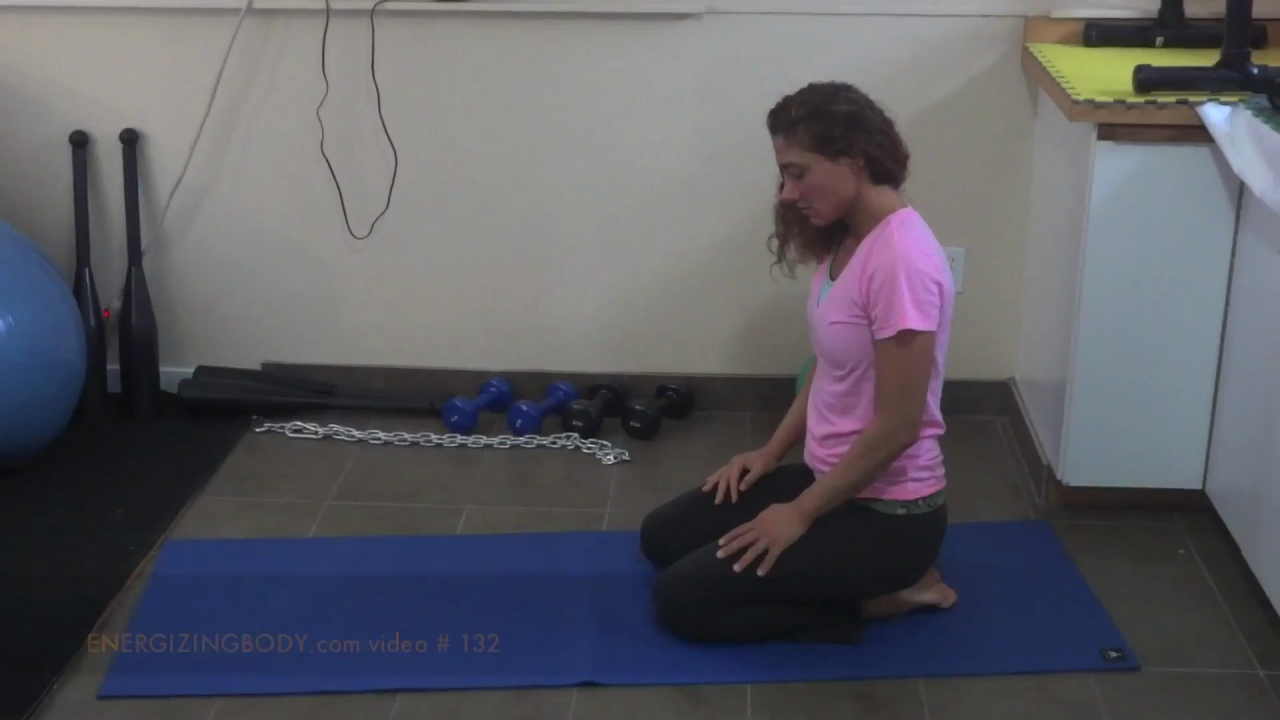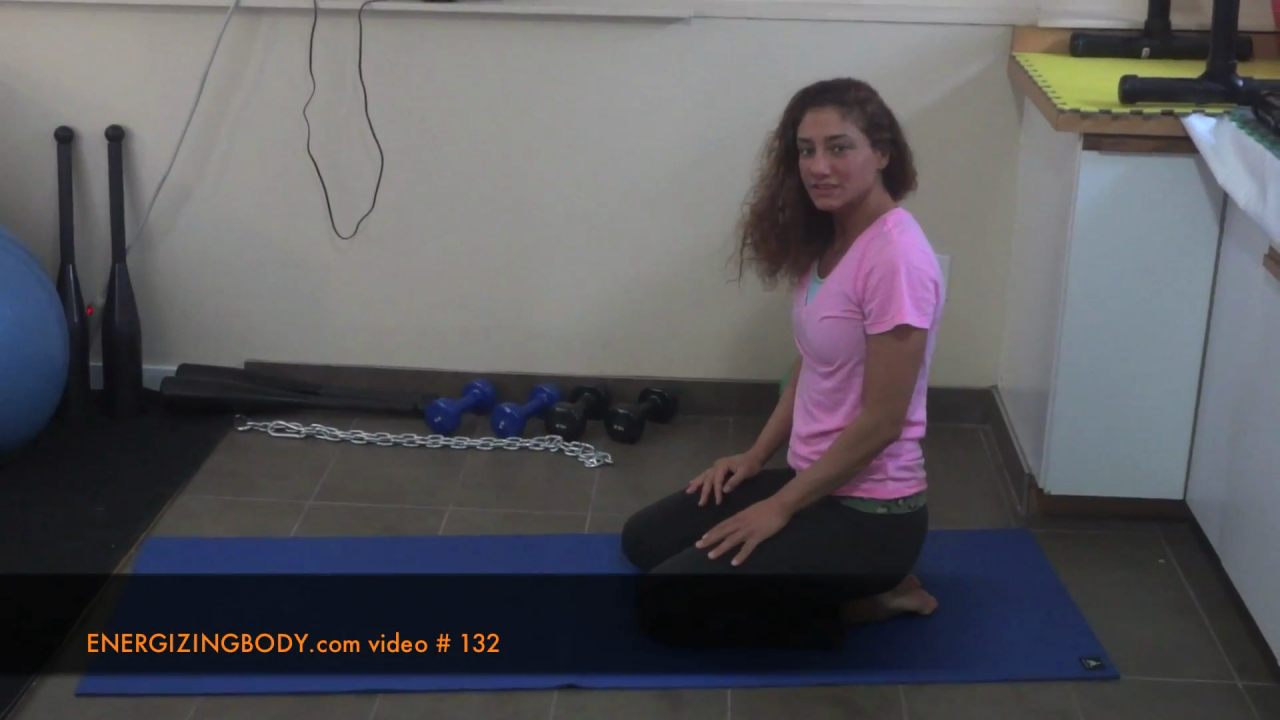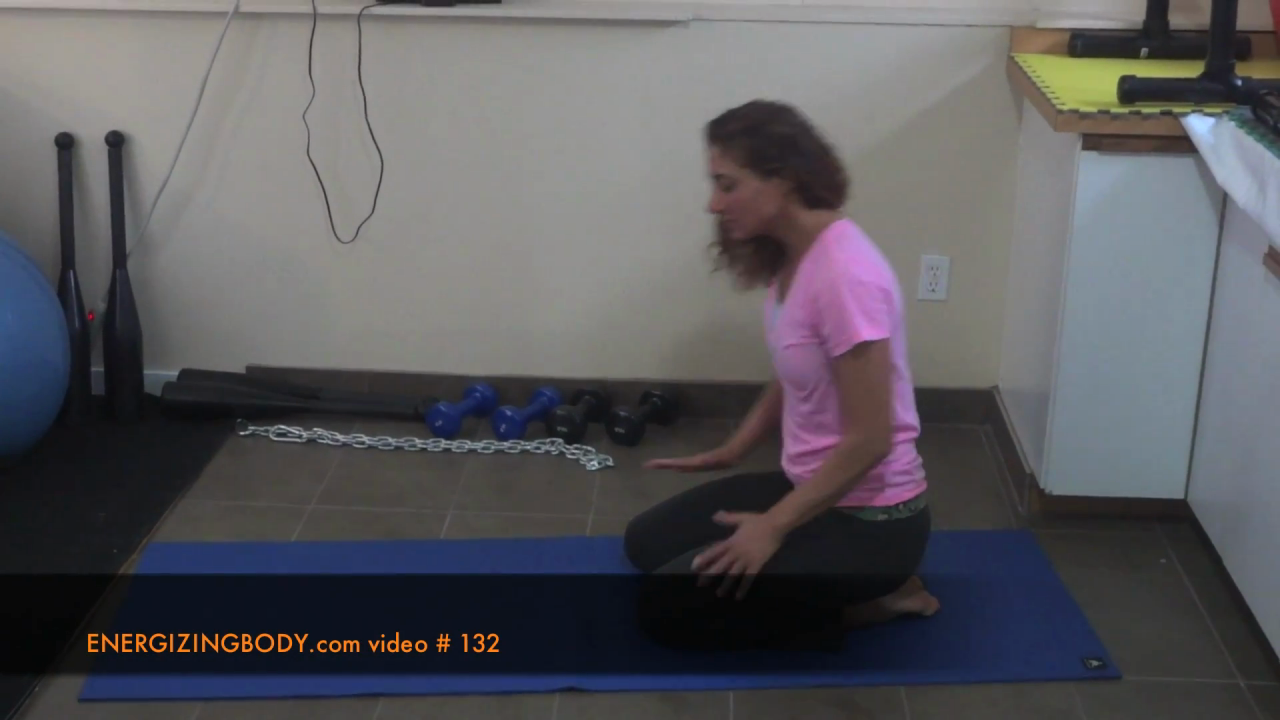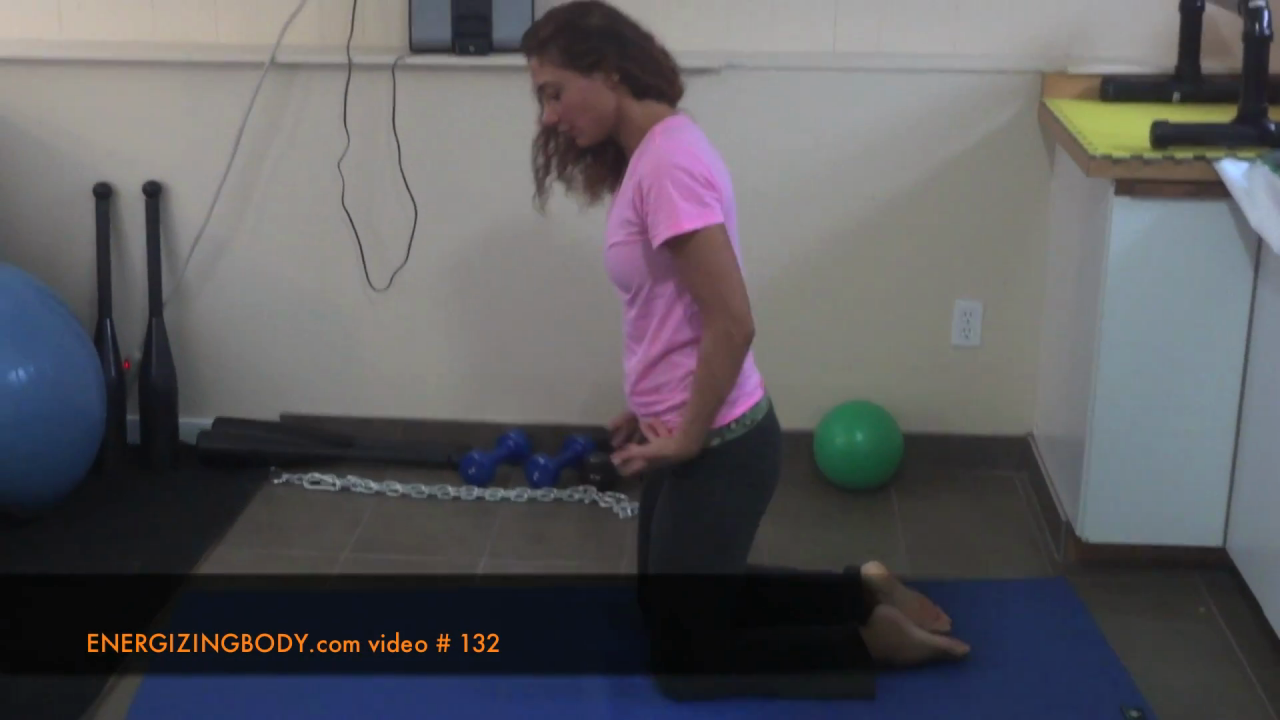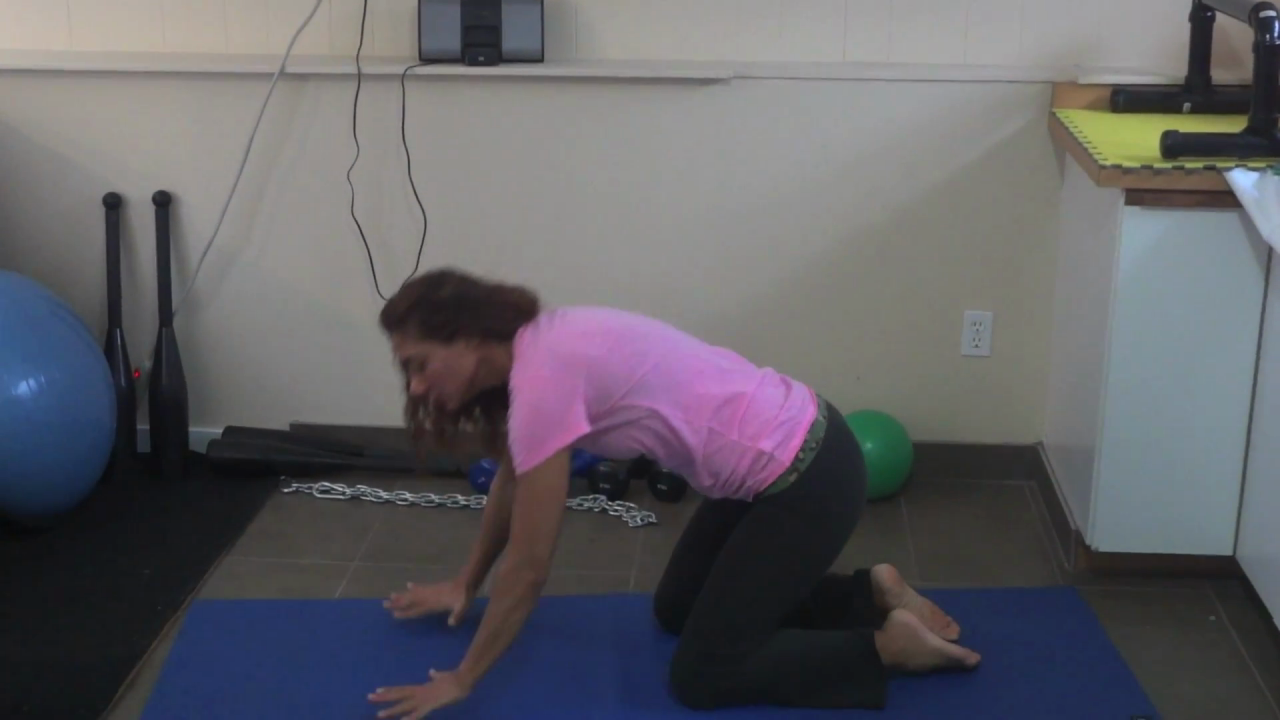
dt=1s
person 1, frame 1
left shoulder: (900, 261)
right shoulder: (848, 239)
left elbow: (898, 428)
left wrist: (802, 514)
right wrist: (771, 453)
left hip: (888, 511)
right hip: (835, 477)
left knee: (683, 600)
right knee: (662, 536)
left ankle: (889, 591)
right ankle: (867, 575)
person 1, frame 2
left shoulder: (896, 259)
right shoulder: (829, 241)
left elbow: (881, 421)
left wrist: (781, 507)
right wrist: (755, 457)
left hip: (870, 511)
right hip: (818, 479)
left knee: (667, 605)
right knee: (643, 540)
left ankle: (869, 596)
right ankle: (852, 580)
person 1, frame 3
left shoulder: (842, 276)
right shoulder: (795, 254)
left elbow: (871, 439)
left wrist: (774, 527)
right wrist: (732, 450)
left hip: (870, 519)
right hip: (817, 488)
left knee: (667, 608)
right knee: (647, 542)
left ankle: (864, 596)
right ankle: (853, 583)
person 1, frame 4
left shoulder: (669, 163)
right shoulder: (656, 151)
left elbow: (732, 325)
left wrist: (688, 438)
right wrist: (649, 393)
left hip: (717, 445)
right hip: (689, 431)
left knee: (686, 662)
right knee: (669, 603)
left ankle: (870, 637)
right ankle: (861, 593)
person 1, frame 5
left shoulder: (542, 380)
right shoulder: (538, 344)
left elbow: (529, 566)
right elbow: (509, 483)
right wrist: (463, 585)
left hip: (806, 482)
right hip: (783, 457)
right knee: (674, 610)
left ankle: (887, 644)
right ankle: (868, 593)
